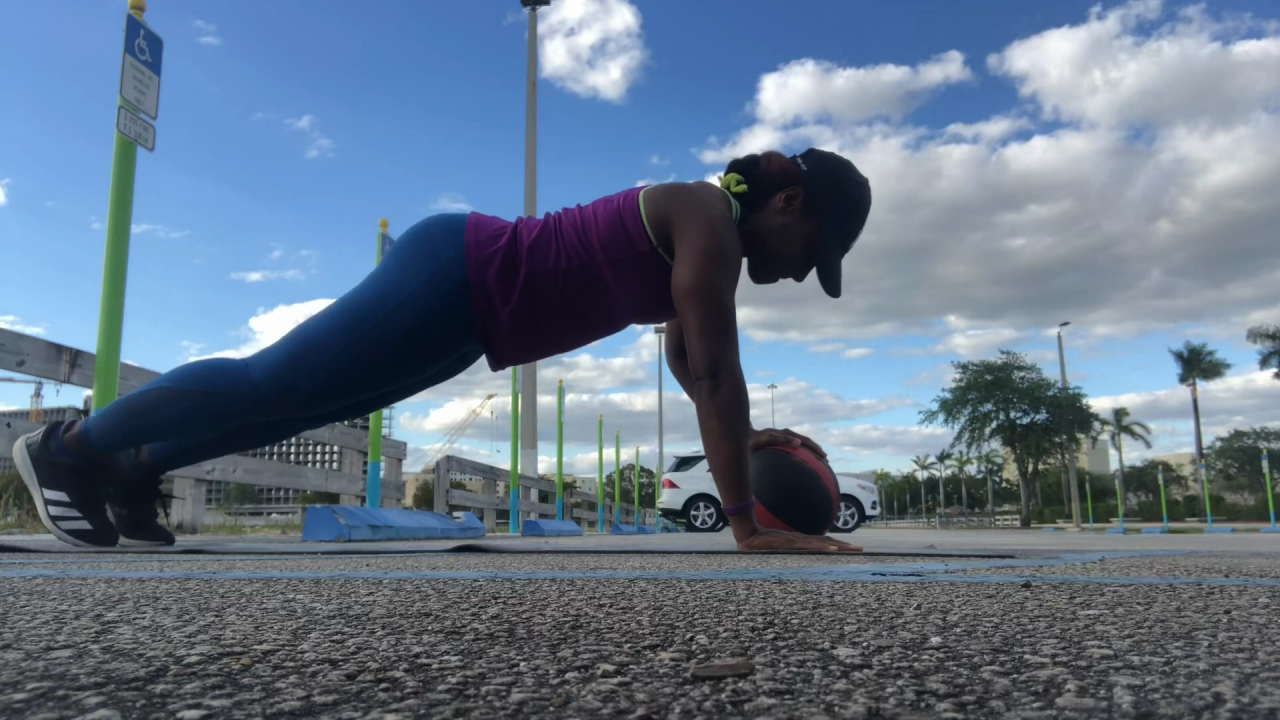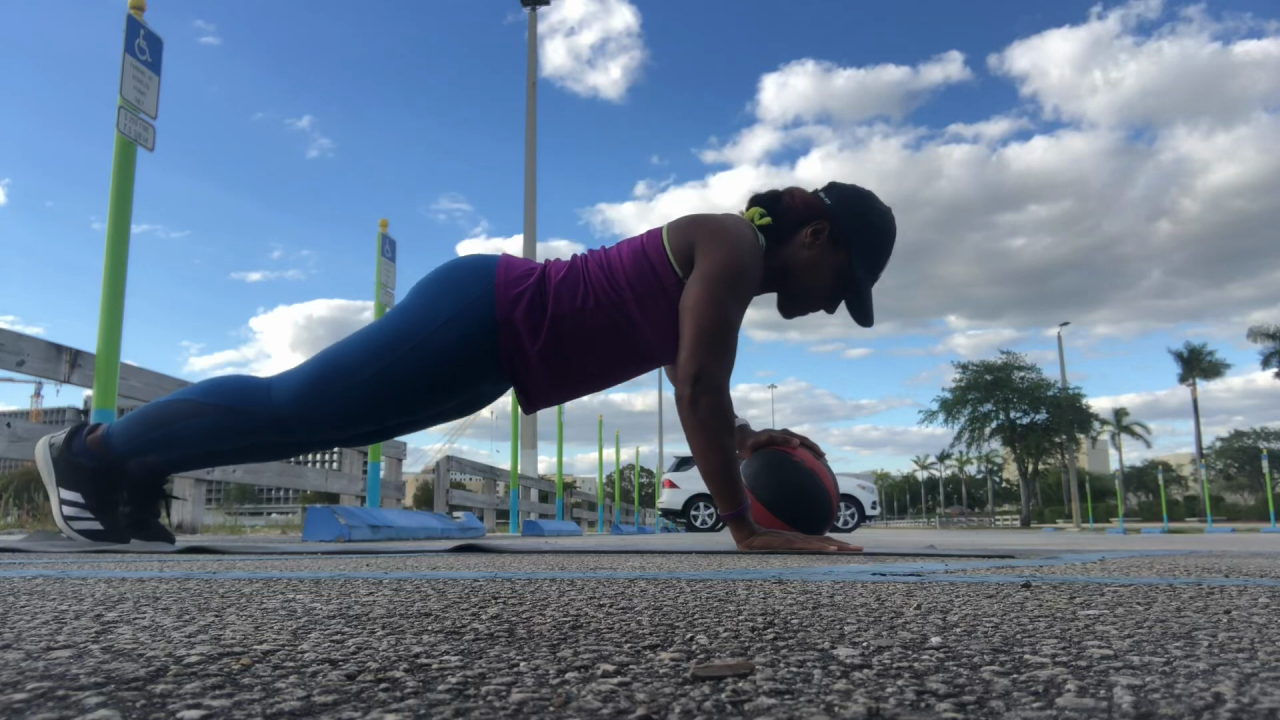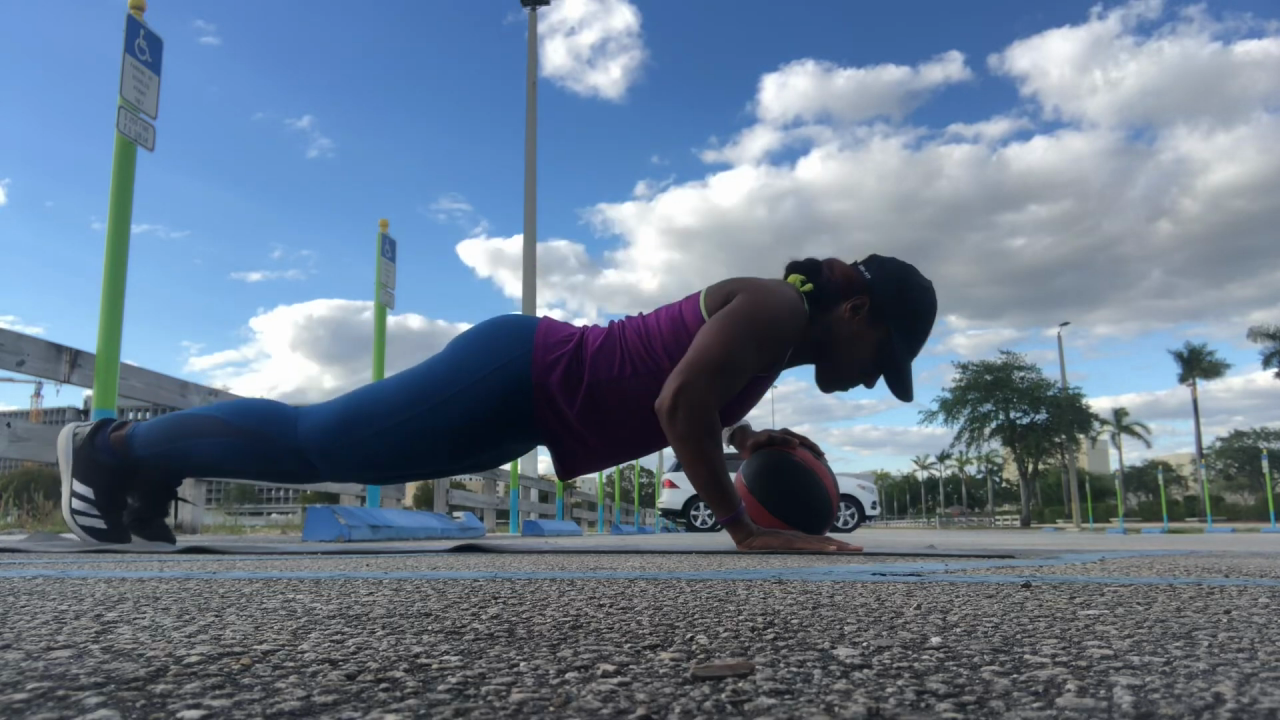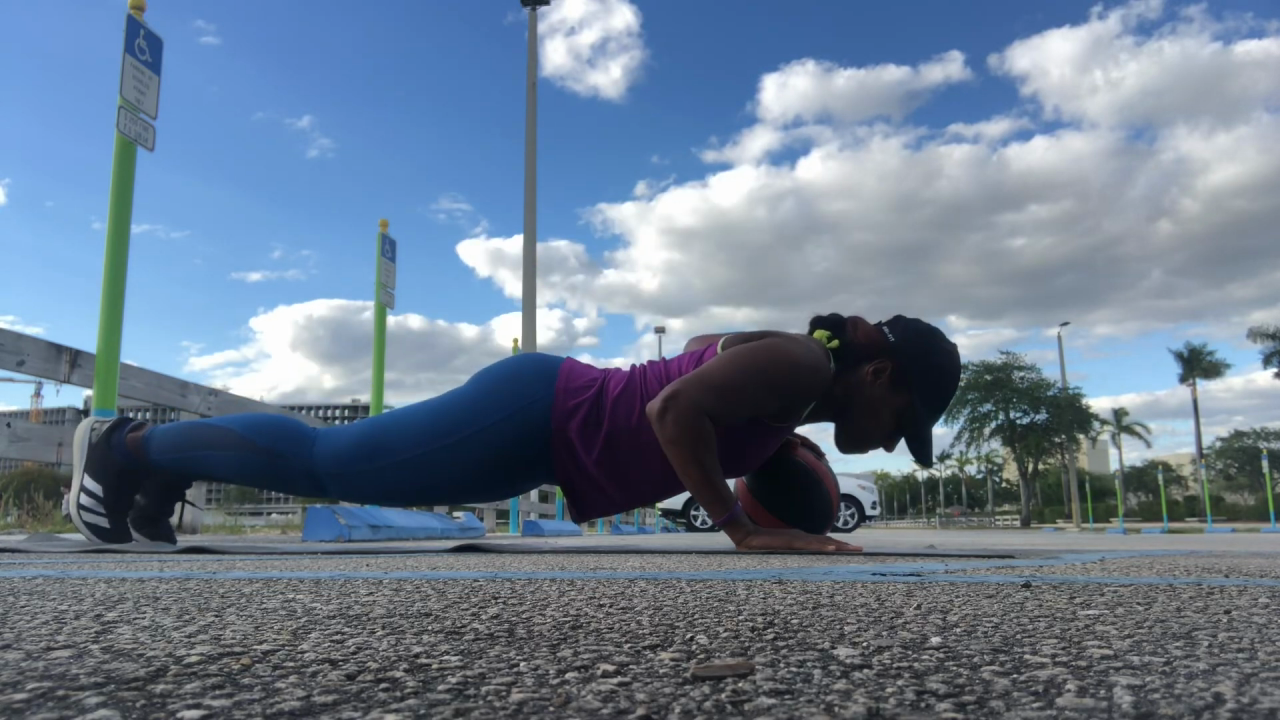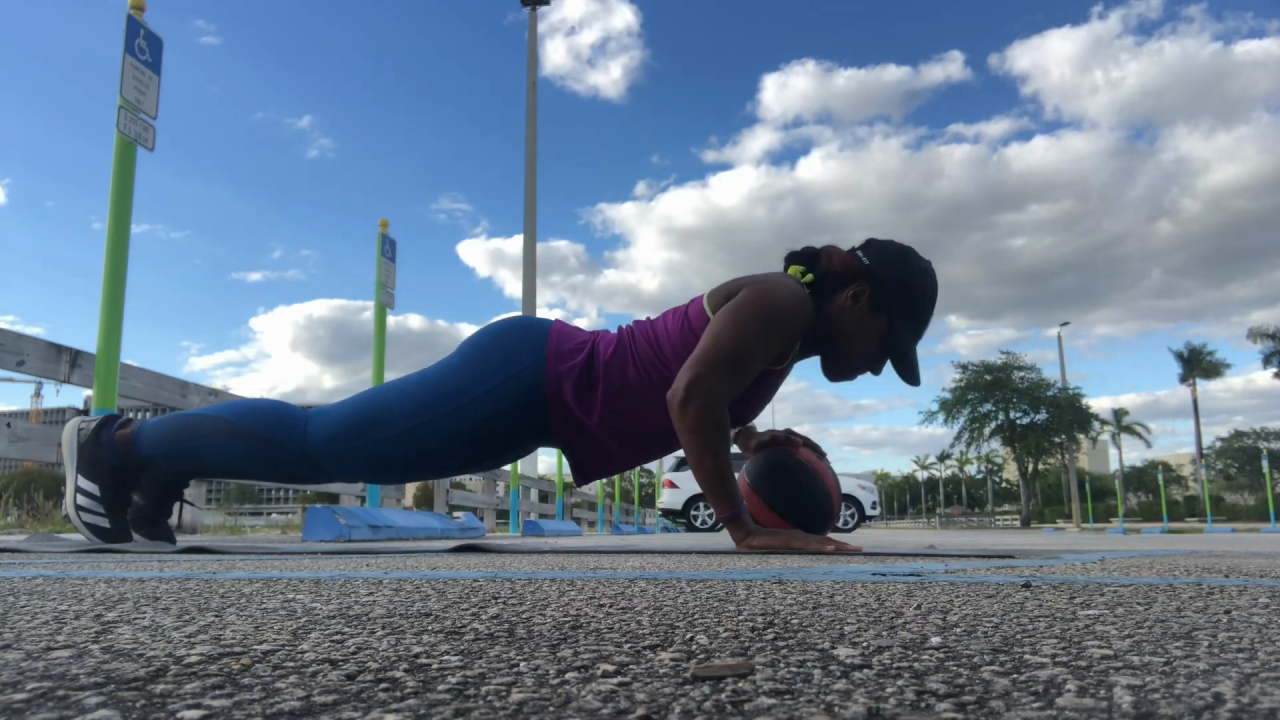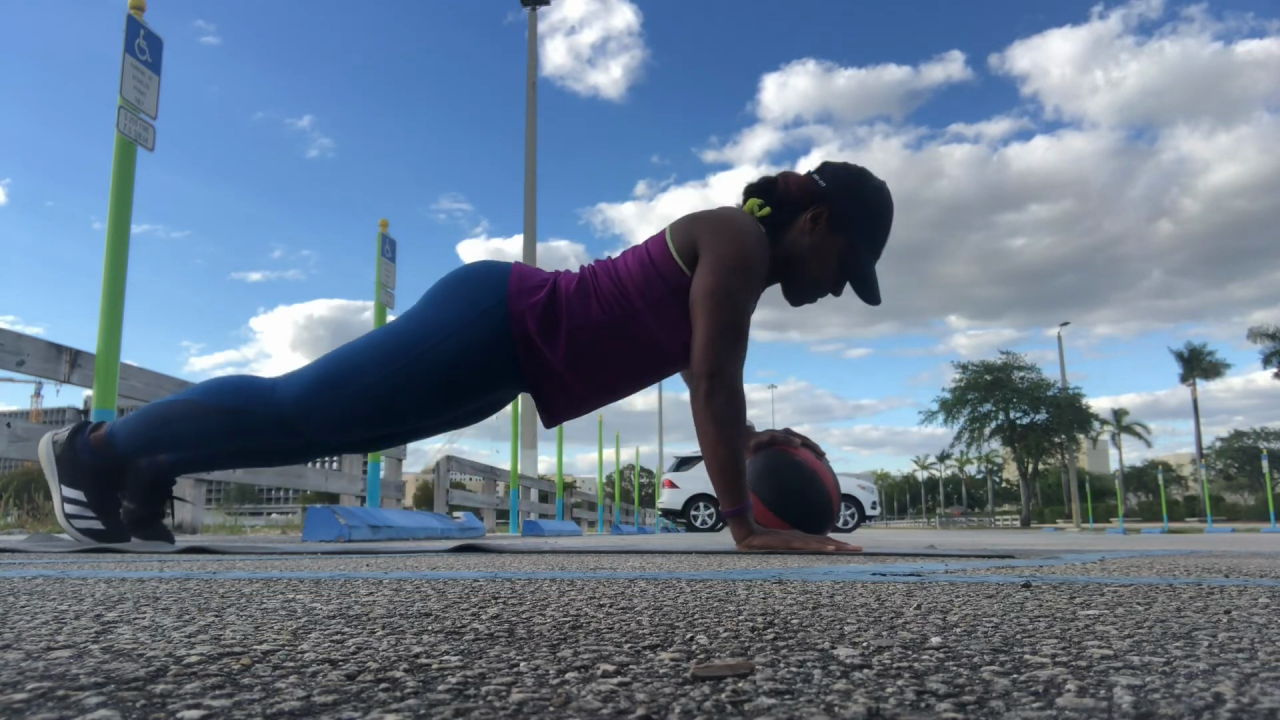
dt=0.3s
person 1, frame 1
left shoulder: (707, 236)
right shoulder: (712, 220)
left elbow: (685, 359)
right elbow: (715, 371)
left wrist: (742, 437)
right wrist: (747, 524)
left hip: (466, 307)
right hip: (454, 278)
left knee: (301, 402)
right knee: (269, 386)
left ankle: (137, 474)
right ankle: (68, 447)
person 1, frame 2
left shoulder: (732, 264)
right shoulder: (736, 247)
left elbow: (685, 371)
right elbow: (698, 386)
left wrist: (741, 439)
right wrist: (742, 526)
left hip: (493, 340)
right hip: (480, 320)
left knee: (313, 421)
right knee: (287, 408)
left ankle: (139, 472)
right ankle: (91, 449)
person 1, frame 3
left shoulder: (772, 326)
right shoulder: (781, 312)
right elbow: (677, 401)
left wrist: (743, 434)
right wrist: (745, 528)
left hip: (531, 386)
right hip: (515, 380)
left knee: (320, 439)
right knee: (305, 441)
left ankle: (150, 471)
right ankle: (110, 447)
person 1, frame 4
left shoulder: (792, 382)
right shoulder: (803, 366)
right elbow: (672, 408)
left wrist: (757, 445)
right wrist: (740, 527)
left hip: (551, 416)
right hip: (533, 420)
left knee: (335, 457)
right knee: (321, 458)
left ankle: (161, 470)
right ankle: (127, 444)
person 1, frame 5
left shoulder: (782, 330)
right shoulder: (782, 303)
right elbow: (686, 402)
left wrist: (750, 436)
right wrist: (742, 527)
left hip: (542, 390)
right hip: (524, 383)
left knee: (328, 446)
right knee: (315, 438)
left ankle: (160, 468)
right ankle: (115, 443)
person 1, frame 6
left shoulder: (743, 266)
right shoulder: (742, 239)
left elbow: (709, 379)
right elbow: (708, 380)
left wrist: (748, 441)
right wrist: (743, 523)
left hip: (506, 348)
right hip: (489, 325)
left knee: (305, 422)
right knee: (290, 408)
left ankle: (147, 474)
right ankle: (96, 447)
